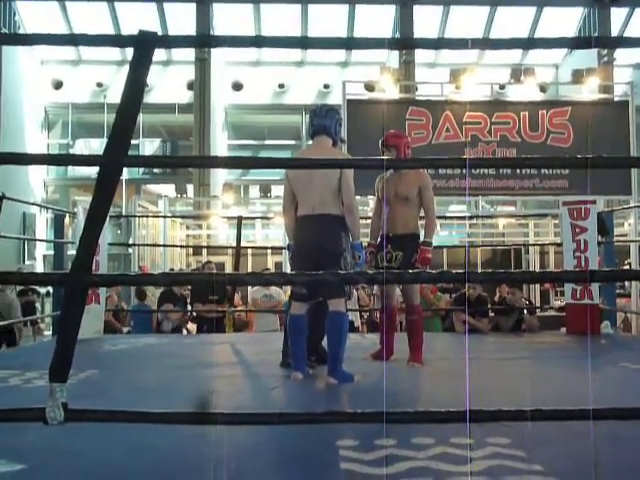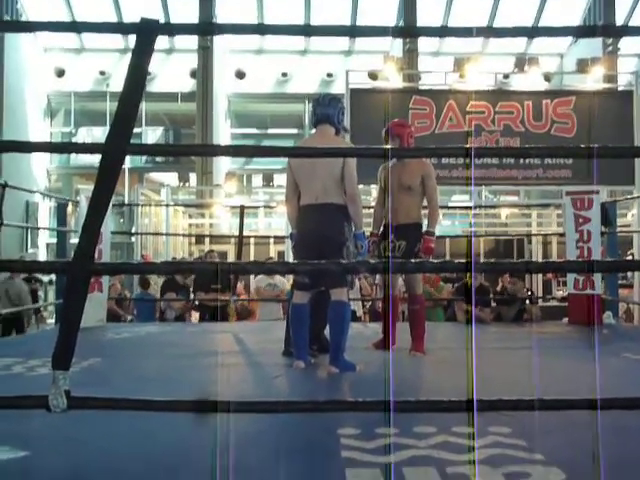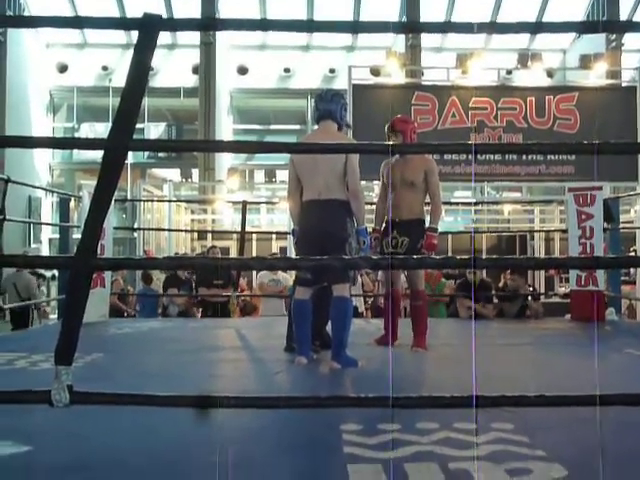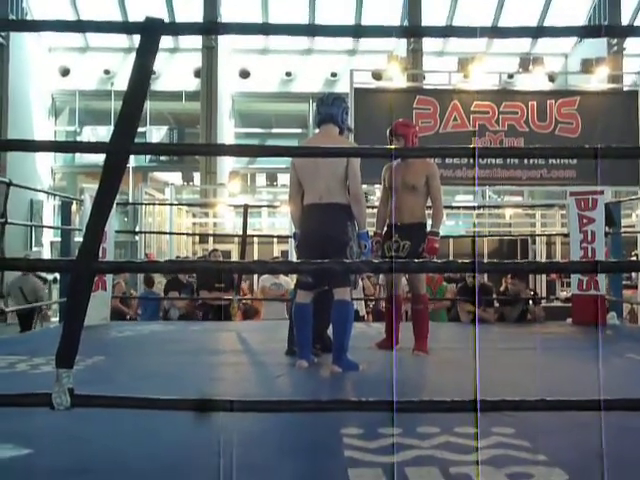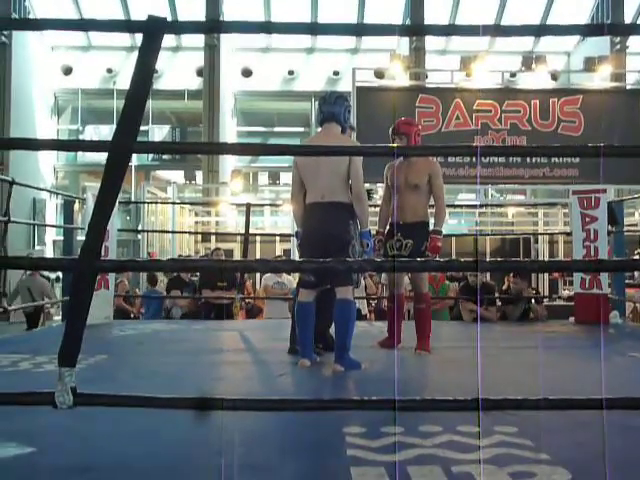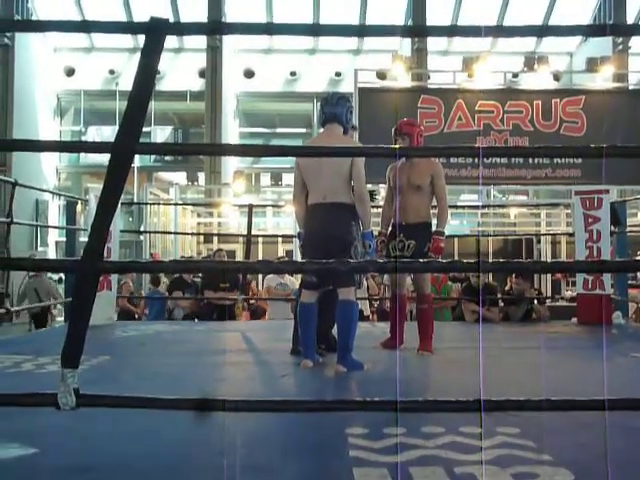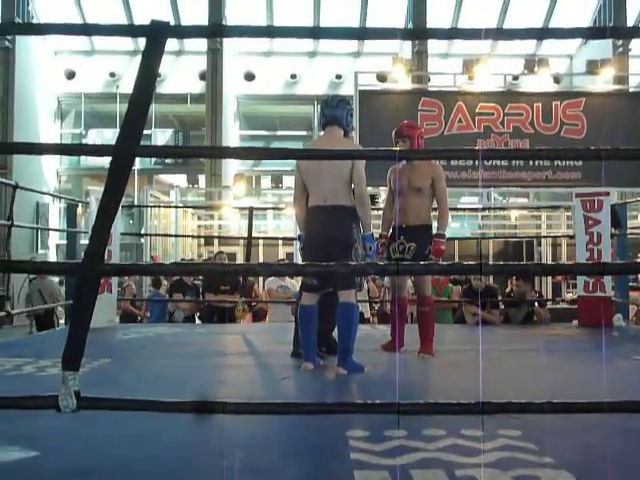
dt=0.1s
person 1, frame 1
right shoulder: (341, 158)
left elbow: (287, 210)
right elbow: (349, 205)
left wrist: (292, 242)
right wrist: (357, 241)
left hip: (303, 232)
right hip: (332, 231)
left knee: (299, 301)
right knee: (337, 301)
left ankle: (298, 366)
right ankle: (335, 370)
person 1, frame 2
right shoulder: (343, 147)
left elbow: (290, 198)
right elbow: (352, 194)
left wrist: (295, 231)
right wrist: (359, 230)
left hip: (306, 222)
right hip: (334, 220)
left knee: (301, 290)
right knee: (339, 290)
left ankle: (300, 355)
right ankle: (336, 359)
person 1, frame 3
right shoulder: (346, 143)
left elbow: (293, 194)
right elbow: (354, 190)
left wrist: (297, 226)
right wrist: (362, 226)
left hip: (309, 217)
right hip: (337, 216)
left knee: (304, 286)
right knee: (342, 286)
left ankle: (302, 351)
right ankle: (339, 355)
person 1, frame 4
right shoulder: (347, 147)
left elbow: (294, 198)
right elbow: (356, 194)
left wrist: (298, 230)
right wrist: (363, 231)
left hip: (310, 221)
right hip: (337, 220)
left knee: (304, 290)
right knee: (342, 290)
left ankle: (303, 355)
right ankle: (339, 358)
person 1, frame 5
left shoulder: (303, 148)
right shoulder: (350, 145)
left elbow: (296, 197)
right elbow: (358, 193)
left wrist: (300, 229)
right wrist: (365, 229)
left hip: (312, 219)
right hip: (340, 218)
left knee: (307, 288)
right knee: (344, 288)
left ankle: (305, 353)
right ankle: (341, 357)
person 1, frame 6
right shoulder: (351, 146)
left elbow: (298, 198)
right elbow: (360, 194)
left wrist: (303, 230)
right wrist: (367, 230)
left hip: (314, 220)
right hip: (342, 219)
left knee: (309, 289)
right knee: (347, 289)
left ankle: (308, 354)
right ankle: (344, 358)
person 1, frame 7
left shoulder: (306, 152)
right shoulder: (352, 149)
left elbow: (298, 200)
right elbow: (361, 196)
left wrist: (303, 232)
right wrist: (368, 233)
left hip: (314, 223)
right hip: (343, 222)
left knee: (309, 292)
right knee: (347, 292)
left ankle: (308, 357)
right ankle: (345, 360)
person 2, frame 1
left shoulder: (420, 177)
right shoulder: (381, 180)
left elbow: (430, 215)
left wrist: (426, 245)
right wrist: (372, 244)
left hip: (409, 240)
right hip: (385, 241)
left knee: (411, 295)
right knee: (386, 295)
left ankle: (416, 351)
right ankle: (386, 347)
person 2, frame 2
left shoulder: (423, 167)
right shoulder: (384, 170)
left elbow: (433, 204)
left wrist: (429, 235)
right wrist: (374, 233)
left hip: (412, 230)
right hip: (388, 230)
left knee: (413, 285)
right knee: (388, 285)
left ankle: (418, 341)
right ankle: (388, 337)
person 2, frame 3
left shoulder: (426, 163)
right shoulder: (387, 166)
left elbow: (436, 201)
left wrist: (432, 231)
right wrist: (376, 229)
left hip: (414, 226)
right hip: (391, 226)
left knee: (416, 281)
right knee: (390, 281)
left ankle: (420, 337)
right ankle: (390, 332)
person 2, frame 4
left shoulder: (427, 167)
right shoulder: (388, 170)
left elbow: (437, 204)
left wrist: (434, 235)
right wrist: (377, 233)
left hip: (416, 230)
right hip: (392, 230)
left knee: (417, 285)
right knee: (391, 285)
left ankle: (421, 341)
right ankle: (391, 336)
person 2, frame 5
left shoulder: (430, 166)
right shoulder: (391, 168)
left elbow: (440, 203)
left wrist: (436, 234)
right wrist: (380, 232)
left hip: (418, 229)
right hip: (395, 229)
left knee: (419, 283)
right knee: (394, 284)
left ankle: (423, 340)
right ankle: (393, 335)
person 2, frame 6
left shoulder: (432, 167)
right shoulder: (393, 170)
left elbow: (442, 204)
left wrist: (439, 234)
right wrist: (382, 233)
left hip: (421, 230)
right hip: (397, 230)
left knee: (422, 285)
right knee: (396, 285)
left ankle: (426, 340)
right ankle: (395, 336)
person 2, frame 7
left shoulder: (433, 169)
right shoulder: (394, 172)
left elbow: (443, 206)
left wrist: (440, 237)
right wrist: (383, 235)
left hip: (421, 232)
right hip: (398, 232)
left knee: (423, 287)
right knee: (397, 287)
left ankle: (426, 343)
right ankle: (396, 338)
